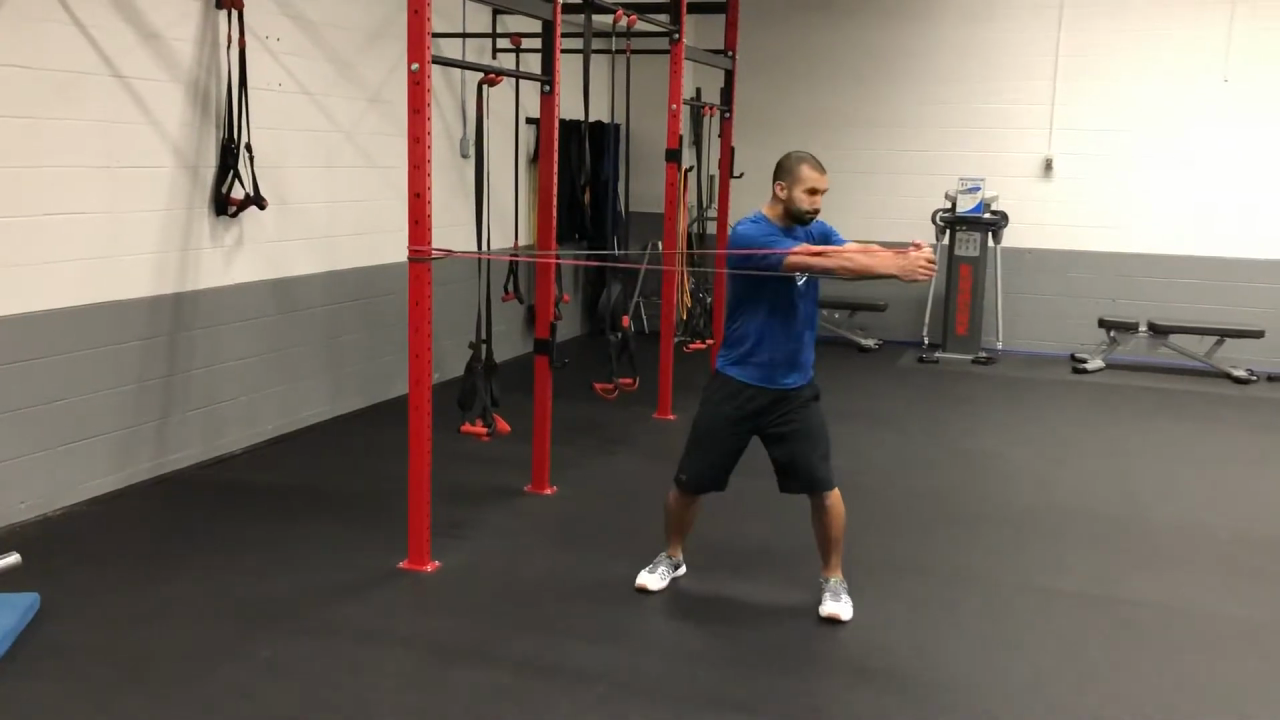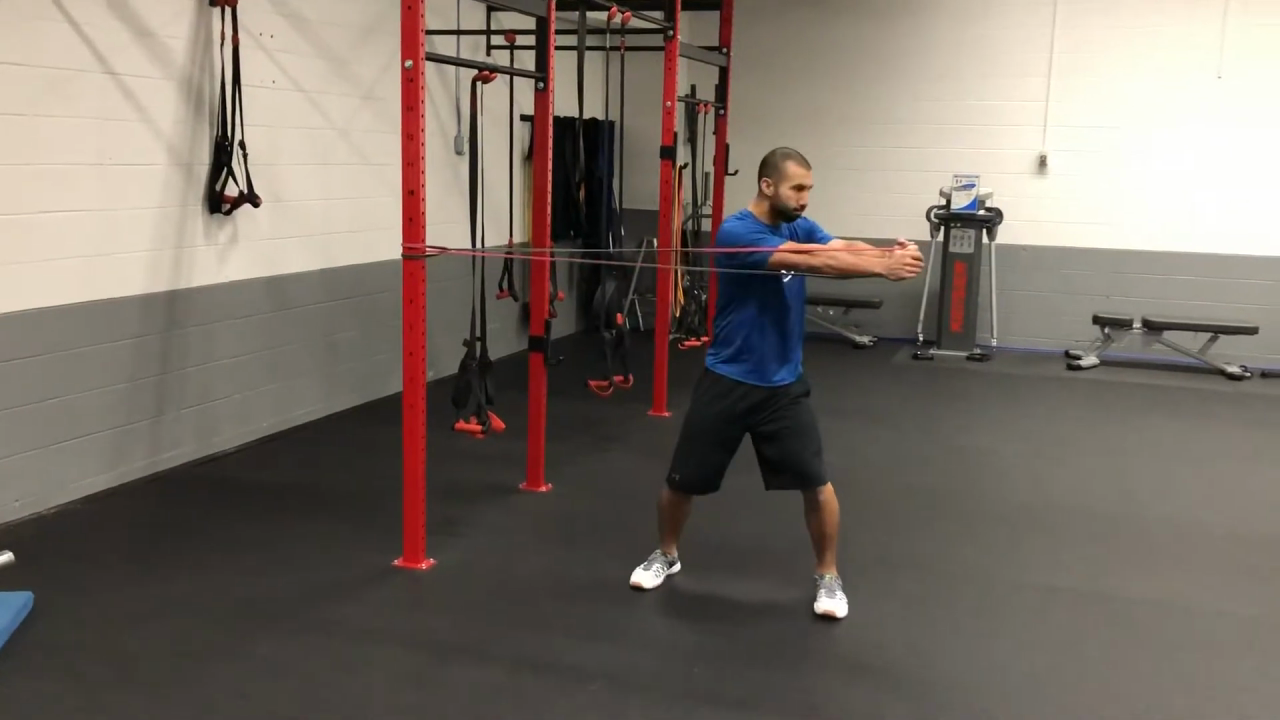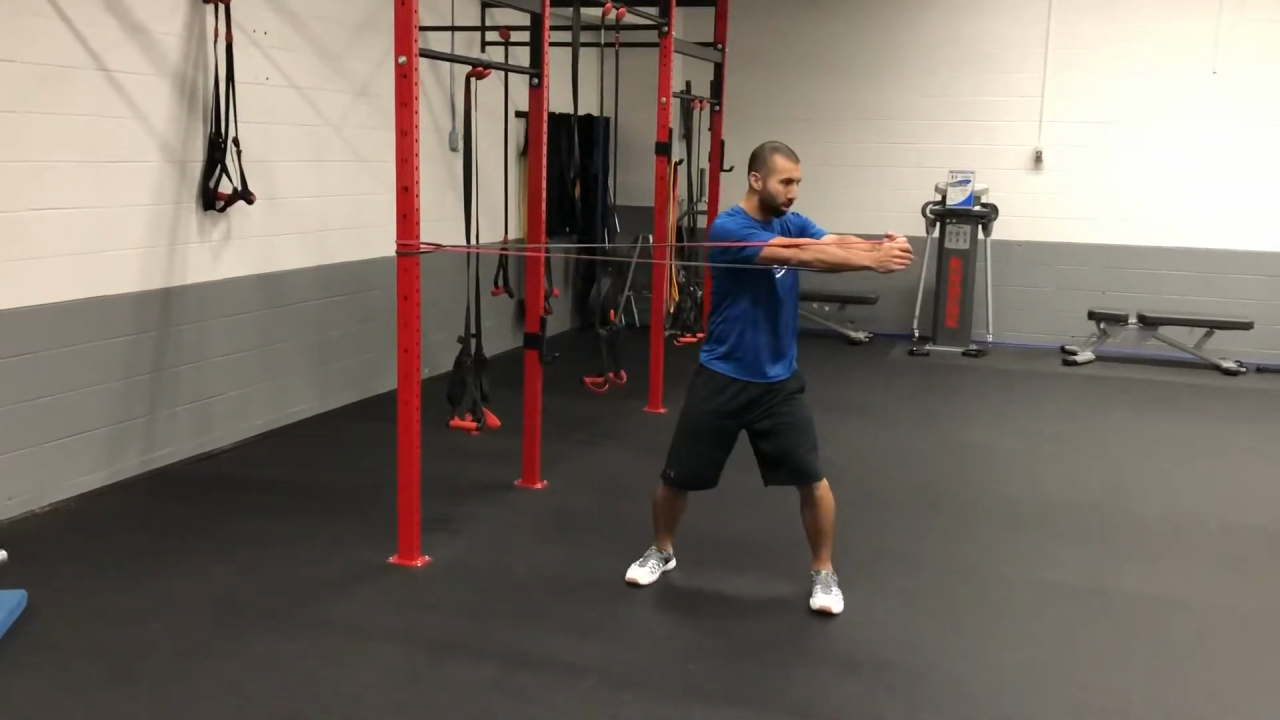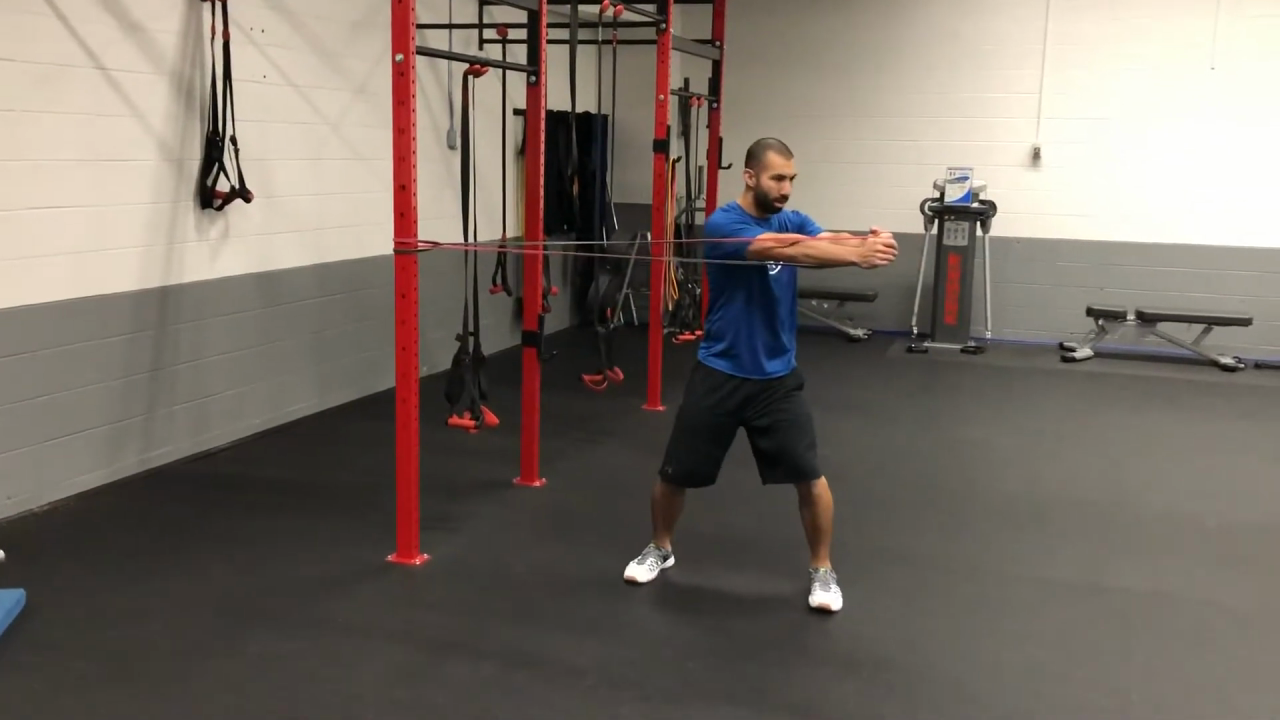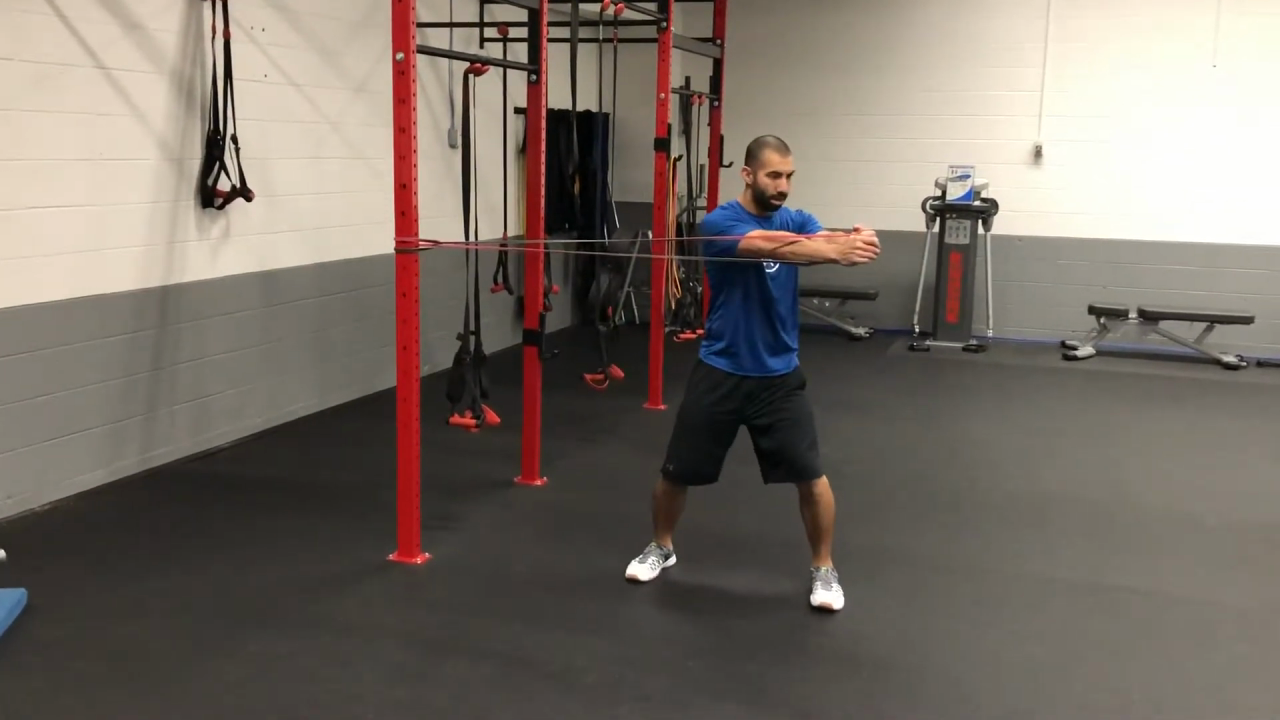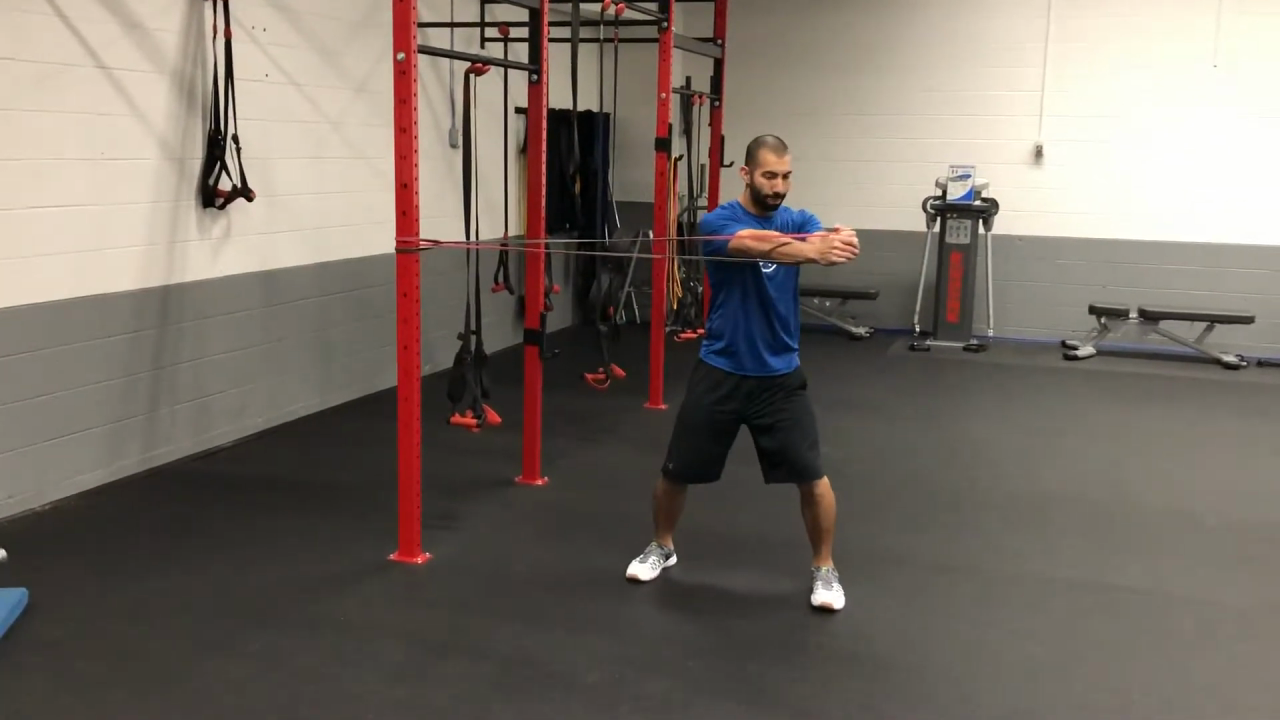
dt=0.3s
person 1, frame 1
left shoulder: (815, 230)
right shoulder: (750, 236)
left elbow: (856, 252)
right elbow: (823, 263)
left wrist: (905, 255)
right wrist: (898, 269)
left hip: (794, 388)
right hip: (737, 383)
left knee: (823, 487)
right knee: (690, 482)
left ankle: (833, 579)
right ankle: (672, 557)
person 1, frame 2
left shoulder: (800, 227)
right shoulder: (736, 233)
left elbow: (843, 248)
right elbow: (808, 262)
left wrist: (890, 253)
right wrist: (882, 267)
left hip: (785, 384)
right hip: (727, 381)
left knee: (816, 484)
right knee: (683, 482)
left ankle: (828, 576)
right ankle: (666, 555)
person 1, frame 3
left shoulder: (793, 222)
right shoulder: (728, 229)
left elbow: (834, 243)
right elbow: (798, 256)
left wrist: (879, 246)
right wrist: (872, 260)
left hip: (780, 380)
right hip: (722, 378)
left knee: (812, 480)
right knee: (678, 478)
left ankle: (824, 572)
right ankle: (661, 551)
person 1, frame 4
left shoulder: (794, 220)
right shoulder: (723, 225)
left elbow: (826, 241)
right elbow: (785, 251)
left wrist: (865, 243)
right wrist: (855, 255)
left hip: (778, 377)
right hip: (720, 374)
left knee: (810, 477)
right knee: (675, 474)
left ankle: (822, 569)
right ankle: (659, 548)
person 1, frame 5
left shoulder: (796, 219)
right shoulder: (721, 223)
left elbow: (820, 241)
right elbow: (773, 248)
left wrist: (852, 241)
right wrist: (838, 252)
left hip: (779, 375)
right hip: (721, 372)
left knee: (811, 477)
right knee: (677, 473)
left ankle: (823, 569)
right ankle: (661, 547)
person 1, frame 6
left shoulder: (799, 220)
right shoulder: (718, 222)
left elbow: (818, 240)
right elbow: (761, 245)
left wrist: (838, 243)
right wrist: (815, 252)
left hip: (780, 375)
right hip: (720, 372)
left knee: (812, 477)
right knee: (676, 472)
left ankle: (824, 568)
right ankle: (661, 546)
